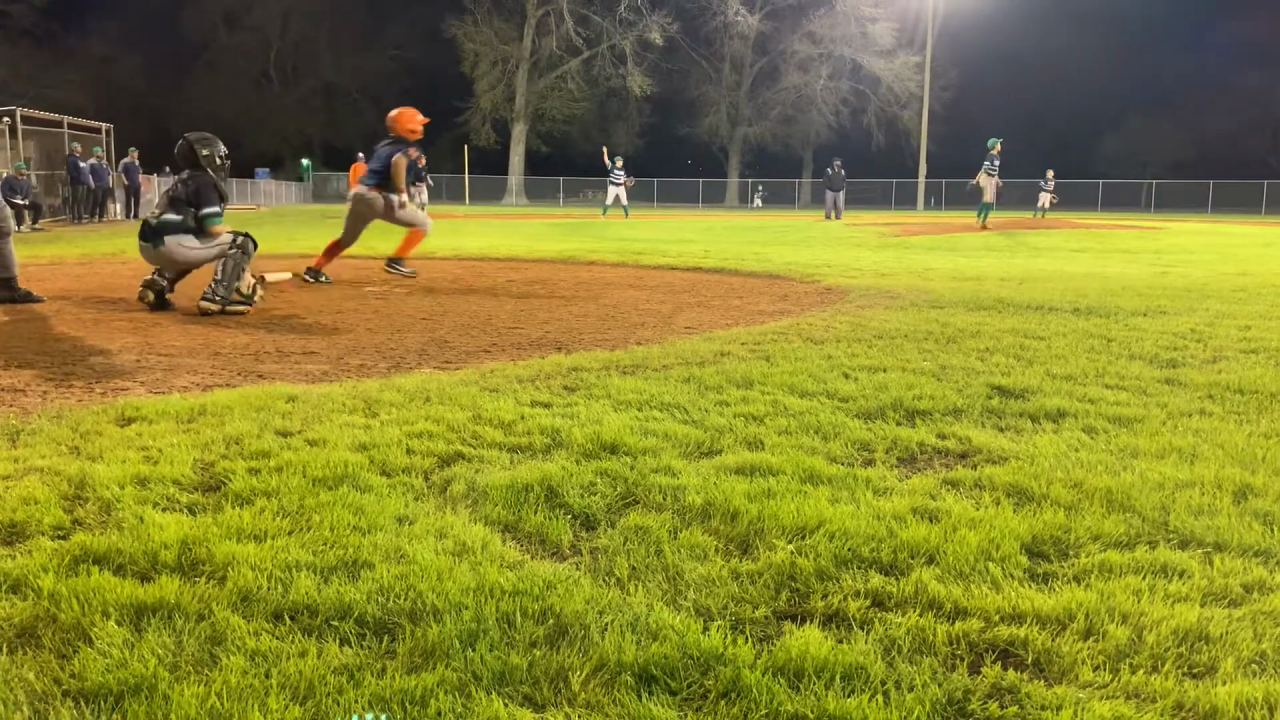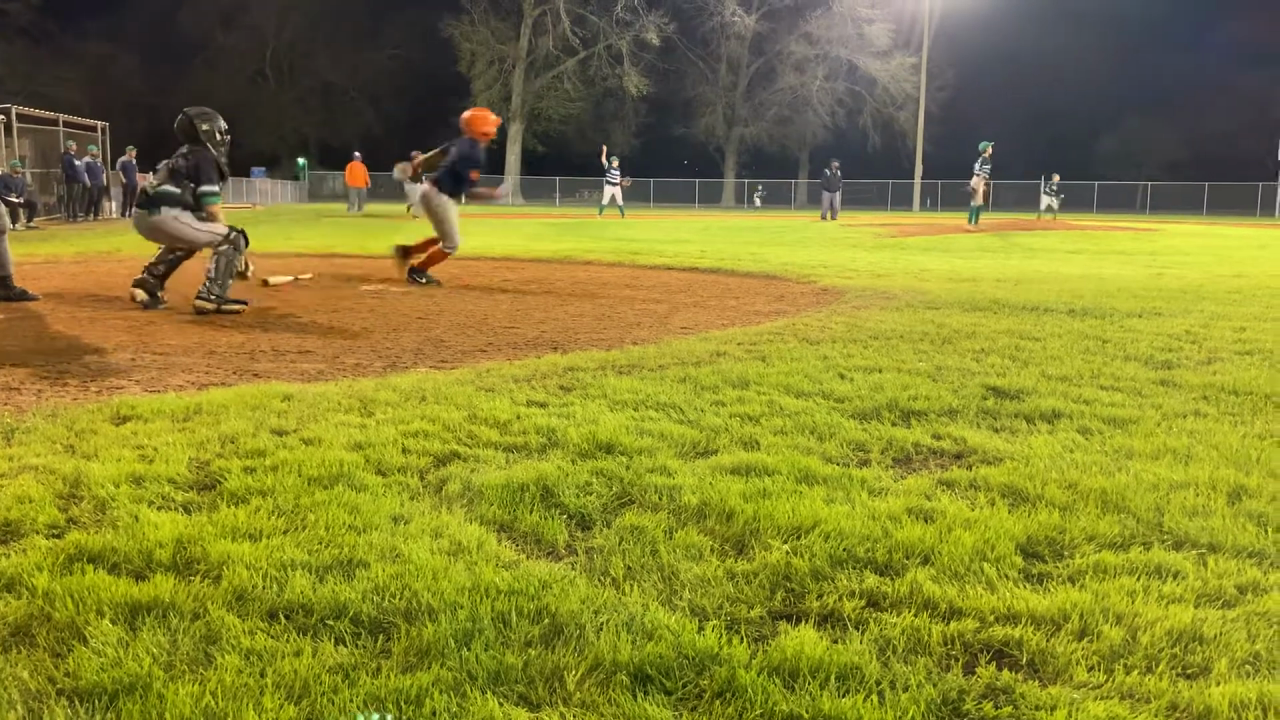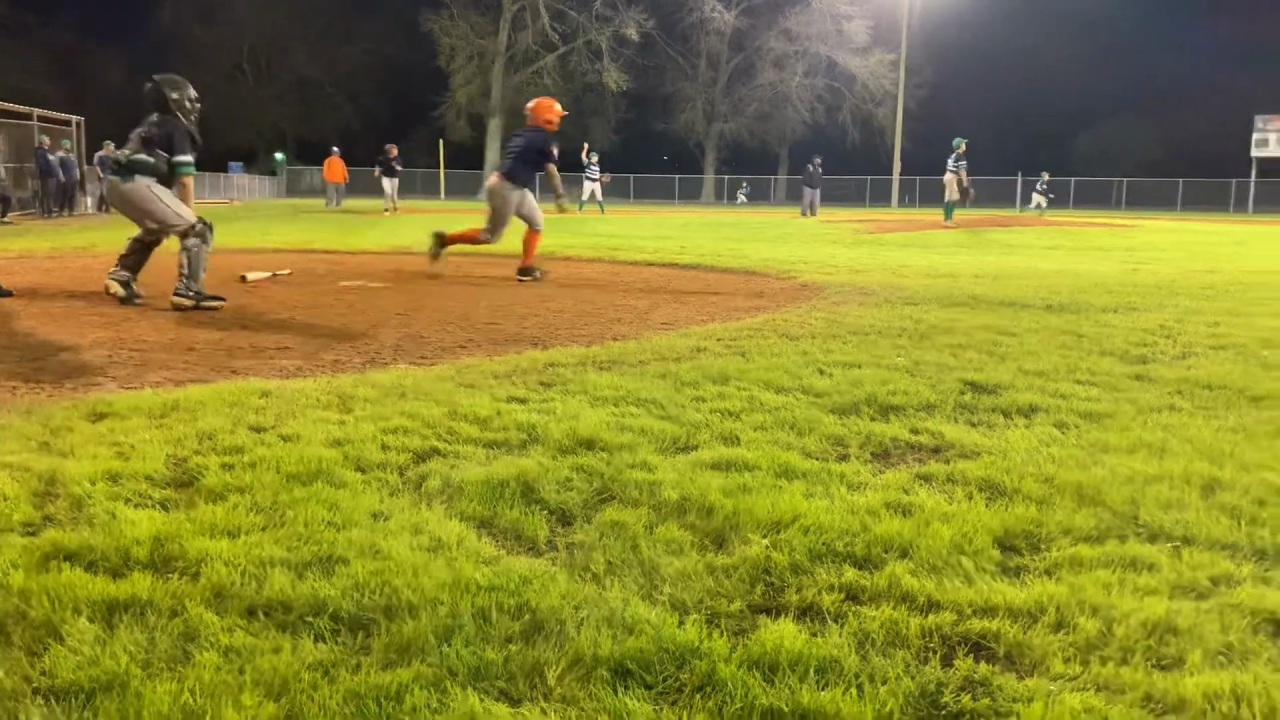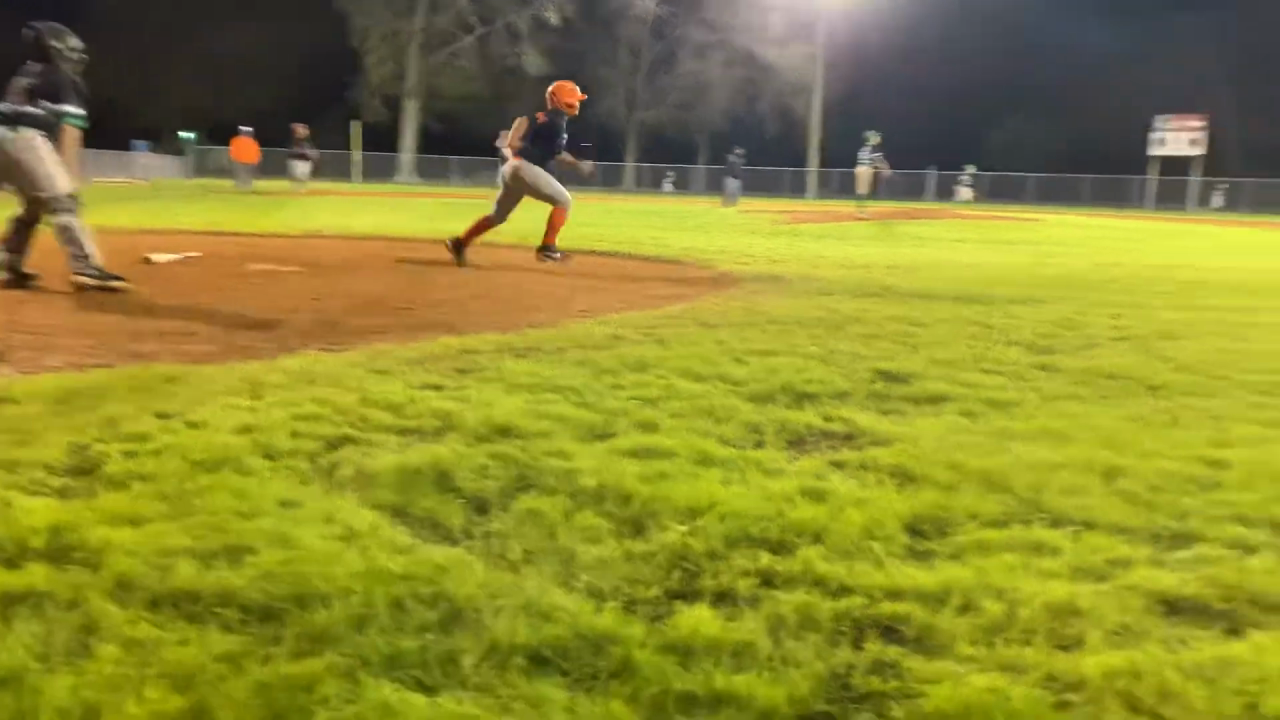
dt=0.2s
person 1, frame 1
left shoulder: (188, 181)
right shoulder: (207, 183)
left elbow: (203, 228)
right elbow: (214, 228)
right wrist: (229, 230)
left hip: (151, 245)
right hip: (166, 243)
left knee: (198, 247)
right knee: (242, 243)
left ankle: (156, 287)
right ankle: (217, 297)
person 1, frame 2
left shoulder: (185, 156)
right shoulder: (207, 158)
left elbow: (199, 206)
right elbow: (212, 208)
right wrist: (230, 240)
left hip: (144, 215)
right hip: (163, 214)
left knee: (187, 240)
right knee: (233, 239)
left ankle: (147, 284)
right ankle: (211, 296)
person 1, frame 3
left shoulder: (153, 123)
right shoulder: (179, 127)
right elbow: (185, 178)
right wrist: (190, 212)
left hip: (116, 183)
right hip: (138, 183)
left knee: (154, 228)
right knee: (195, 229)
left ankle: (121, 278)
right ankle: (188, 292)
person 1, frame 4
left shoulder: (30, 73)
right shoulder: (64, 78)
right elbow: (69, 129)
right wrist: (68, 172)
right hip: (26, 137)
left knee: (36, 204)
right knee: (61, 202)
right ankle: (88, 270)
person 2, frame 1
left shoulder: (385, 145)
right shoulder: (406, 148)
right elbow: (397, 161)
right wrist: (402, 193)
left hip: (358, 192)
right hip: (379, 198)
left knee: (347, 238)
right knee: (424, 224)
left ankle: (314, 270)
right ankle: (396, 260)
person 2, frame 2
left shoulder: (462, 143)
right shoulder: (473, 154)
left elbow: (436, 154)
right elbow: (471, 191)
left wrist: (412, 166)
right wrist: (495, 193)
left hip: (435, 193)
right hip: (437, 197)
left knee: (448, 238)
right knee: (451, 244)
left ankle: (407, 251)
right ankle: (417, 271)
person 2, frame 3
left shoulder: (521, 134)
right shoulder: (546, 140)
right elbow: (551, 169)
right wrist: (560, 196)
left hip: (509, 187)
right hip: (507, 189)
left knee: (536, 224)
right knee: (490, 235)
left ankle: (526, 268)
right ankle: (445, 239)
person 2, frame 4
left shoulder: (559, 123)
right shoulder: (552, 119)
left elbow: (557, 153)
right elbow: (522, 120)
left wrist: (578, 164)
right wrist: (508, 145)
left hip: (524, 169)
right hip: (523, 168)
left knee: (499, 216)
right knee: (564, 202)
left ankle: (460, 244)
right ankle: (547, 247)
